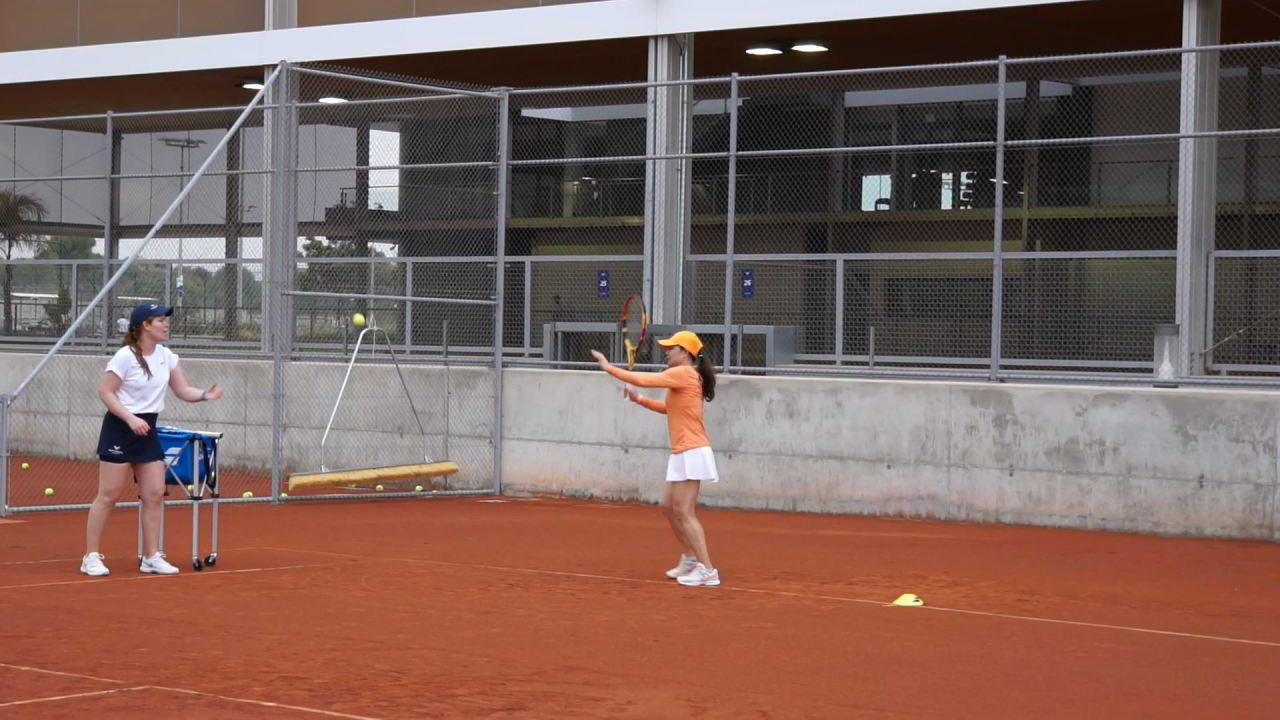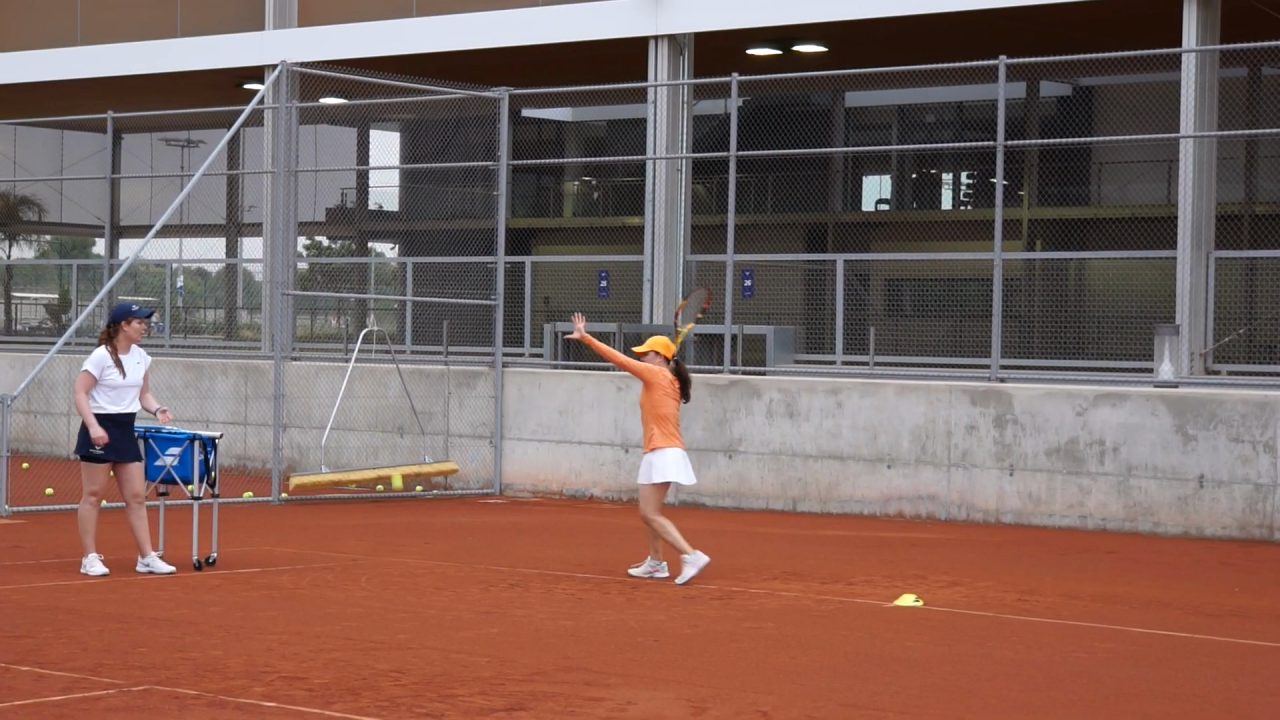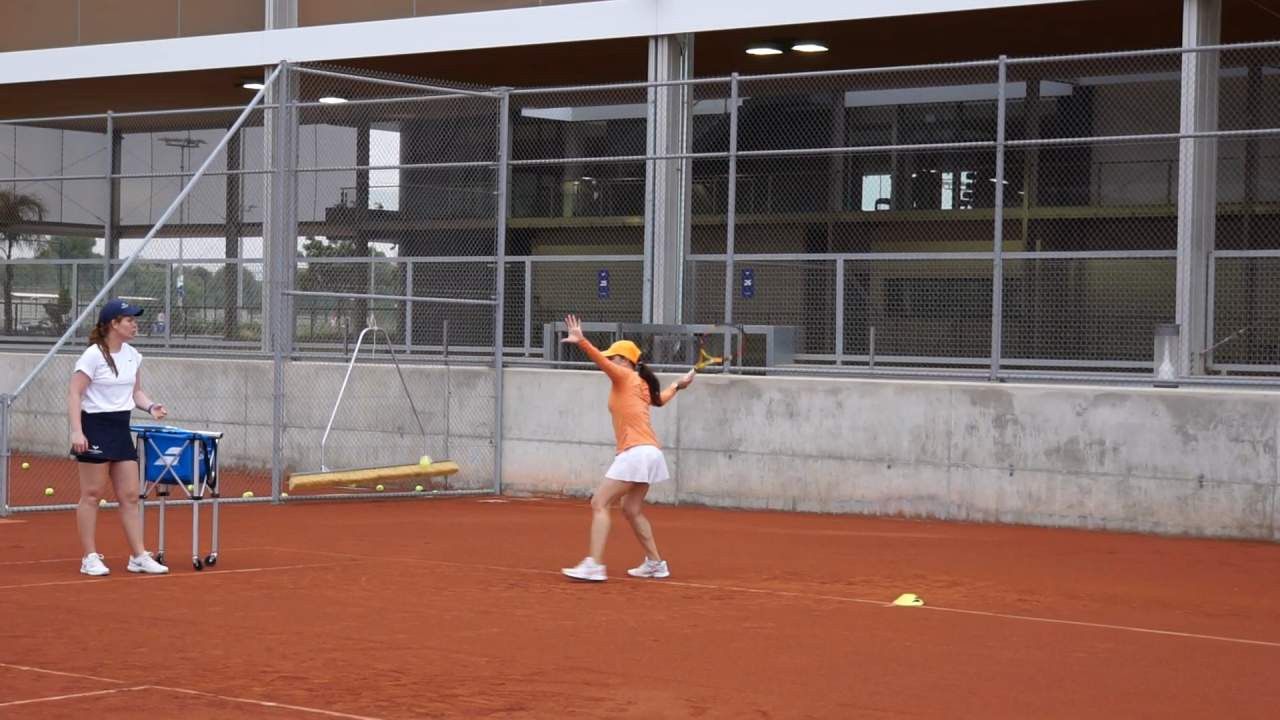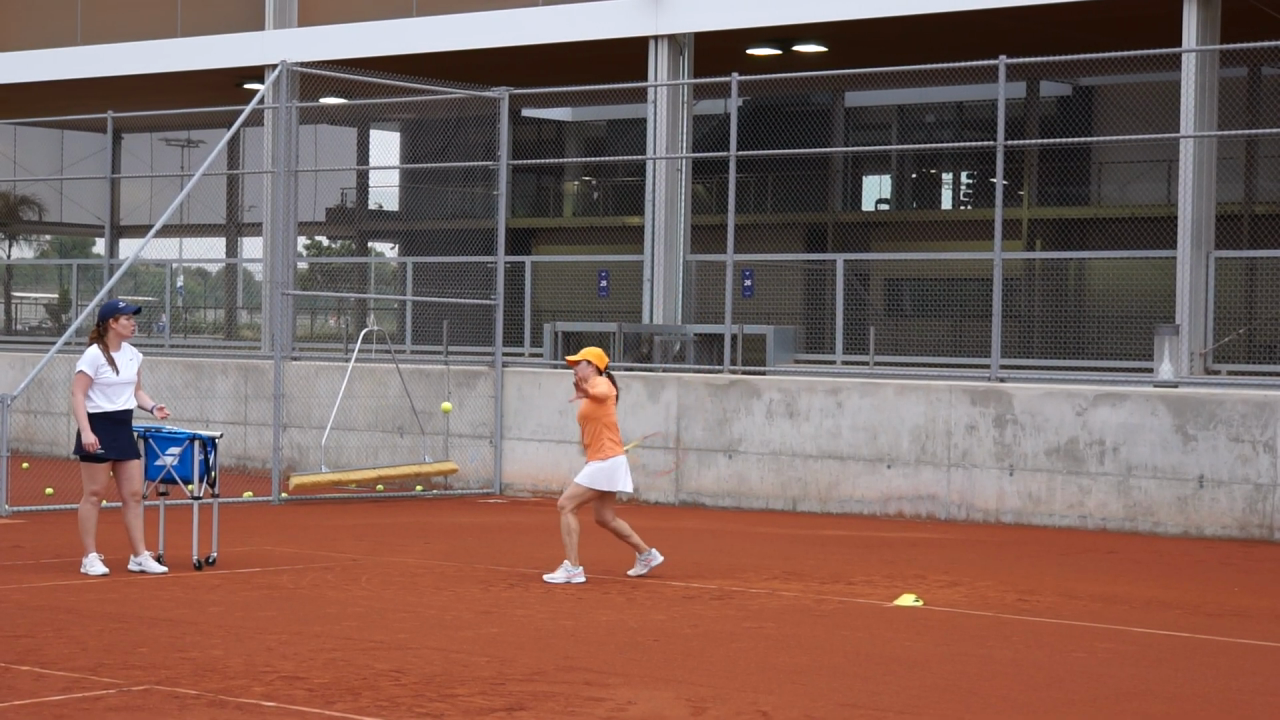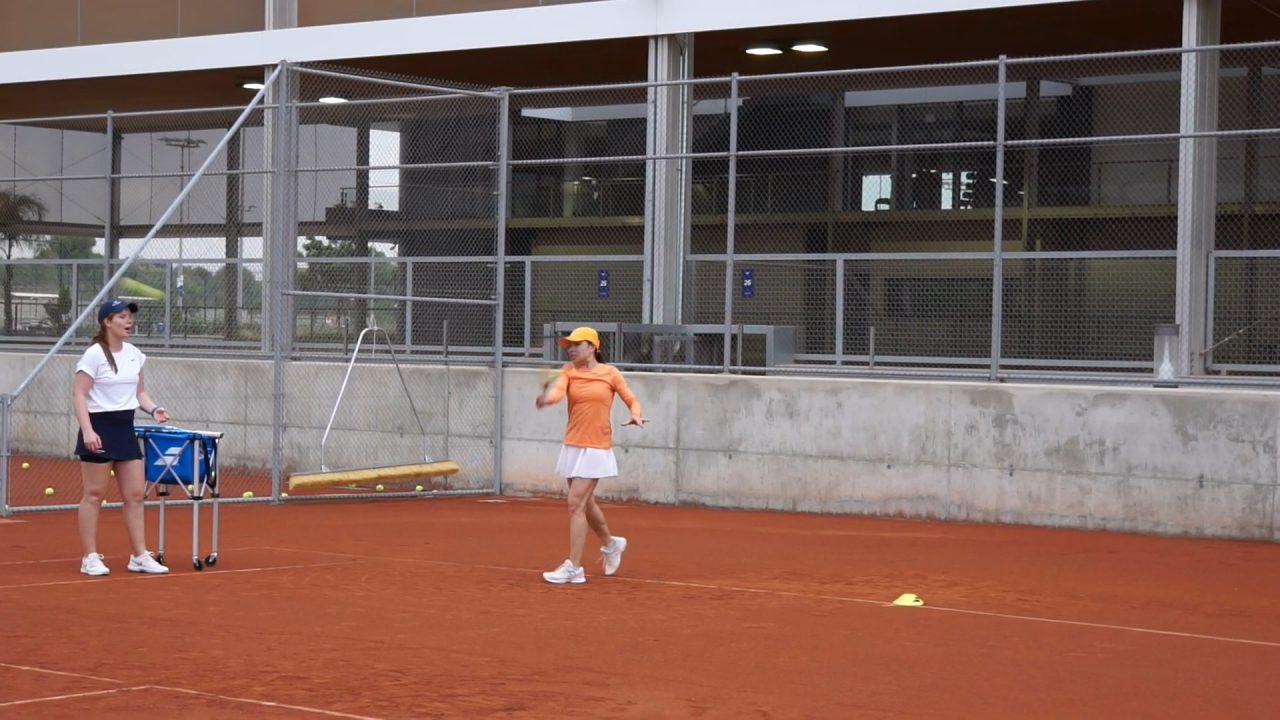
dt=0.3s
person 1, frame 1
left shoulder: (166, 356)
right shoulder: (125, 356)
left elbow: (183, 391)
right elbow: (105, 392)
left wrist: (205, 394)
right wrist: (131, 418)
left hip: (148, 432)
right hip: (120, 429)
left knee: (155, 495)
right knee: (109, 495)
left ankle: (152, 557)
right ankle: (92, 556)
person 1, frame 2
left shoulder: (141, 357)
right shoulder: (101, 356)
right elbow: (80, 392)
left wrist: (157, 410)
right wrist: (92, 426)
left hip: (126, 431)
right hip: (100, 430)
left knee: (137, 496)
right knee: (93, 495)
left ankle: (147, 557)
right ankle: (90, 557)
person 1, frame 3
left shoulder: (132, 355)
right shoulder: (93, 355)
right elbow: (74, 394)
left wrist: (150, 406)
right wrist: (76, 431)
left hip: (121, 429)
right hip: (95, 428)
left knee: (130, 496)
right knee: (92, 495)
left ankle: (139, 557)
right ankle: (90, 557)
person 1, frame 4
left shoulder: (132, 354)
right shoulder: (93, 355)
right elbow: (77, 395)
left wrist: (152, 406)
right wrist: (85, 431)
left hip: (123, 429)
right hip: (98, 428)
left knee: (134, 495)
right knee: (94, 495)
left ankle: (140, 556)
right ankle: (90, 557)
person 1, frame 5
left shoulder: (135, 354)
right shoulder: (94, 354)
right elbow: (79, 395)
left wrist: (154, 409)
right wrist: (87, 430)
left hip: (125, 429)
right hip: (100, 429)
left knee: (135, 494)
right knee: (94, 494)
left ankle: (140, 556)
right ankle: (90, 557)
person 2, frame 1
left shoulder: (683, 373)
right shoulder: (688, 377)
left elbow: (644, 380)
right elbow: (669, 408)
left wrist: (608, 367)
right wrist: (639, 399)
left hip: (690, 452)
right hip: (684, 453)
left knee: (684, 513)
right knee: (667, 506)
left ankle: (707, 570)
right ankle: (691, 557)
person 2, frame 2
left shoulder: (655, 374)
right shoulder: (672, 381)
left elbow: (619, 359)
left wrist: (586, 338)
right wrist: (676, 367)
left hip: (662, 454)
right hip: (670, 453)
left knee: (650, 514)
right knee: (650, 511)
left ankle: (692, 556)
right ankle: (656, 562)
person 2, frame 3
left shoulder: (624, 376)
right shoulder: (641, 385)
left elbow: (601, 360)
right elbow: (660, 397)
left wrist: (581, 341)
right wrist: (678, 385)
left hip: (635, 453)
right hip: (647, 453)
left knee: (599, 504)
right knee: (631, 510)
left ankle: (594, 564)
right ankle: (655, 563)
person 2, frame 4
left shoulder: (601, 383)
right shoulder: (588, 392)
left elbow: (604, 397)
left wrist: (587, 392)
left hip: (606, 463)
right hip: (599, 463)
left knee: (566, 506)
right knee: (604, 518)
left ankle: (572, 567)
right ankle: (647, 554)
person 2, frame 5
left shoulder: (611, 374)
right shoulder: (568, 372)
left elbow: (632, 401)
right elbow: (557, 393)
left wrist: (636, 415)
right wrist: (546, 399)
left hip: (596, 449)
right hip: (572, 448)
left knee: (576, 503)
right knee: (584, 503)
left ankle: (574, 567)
right ankle: (610, 544)
